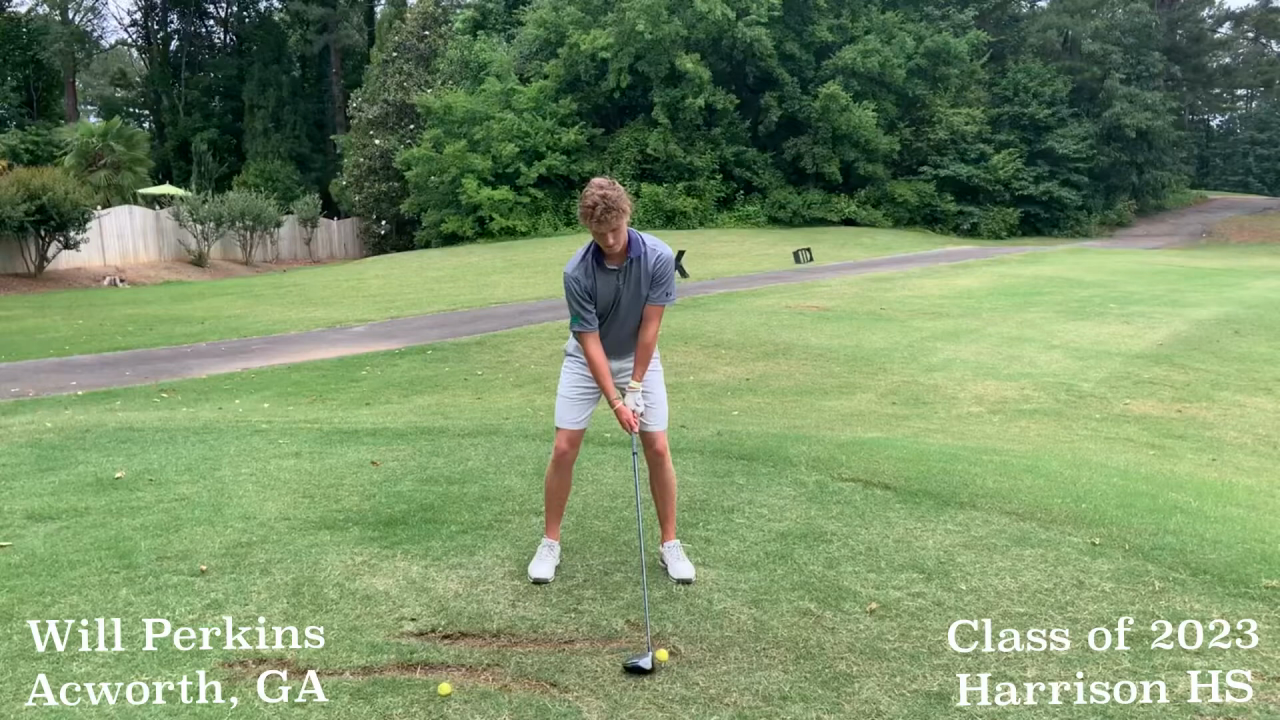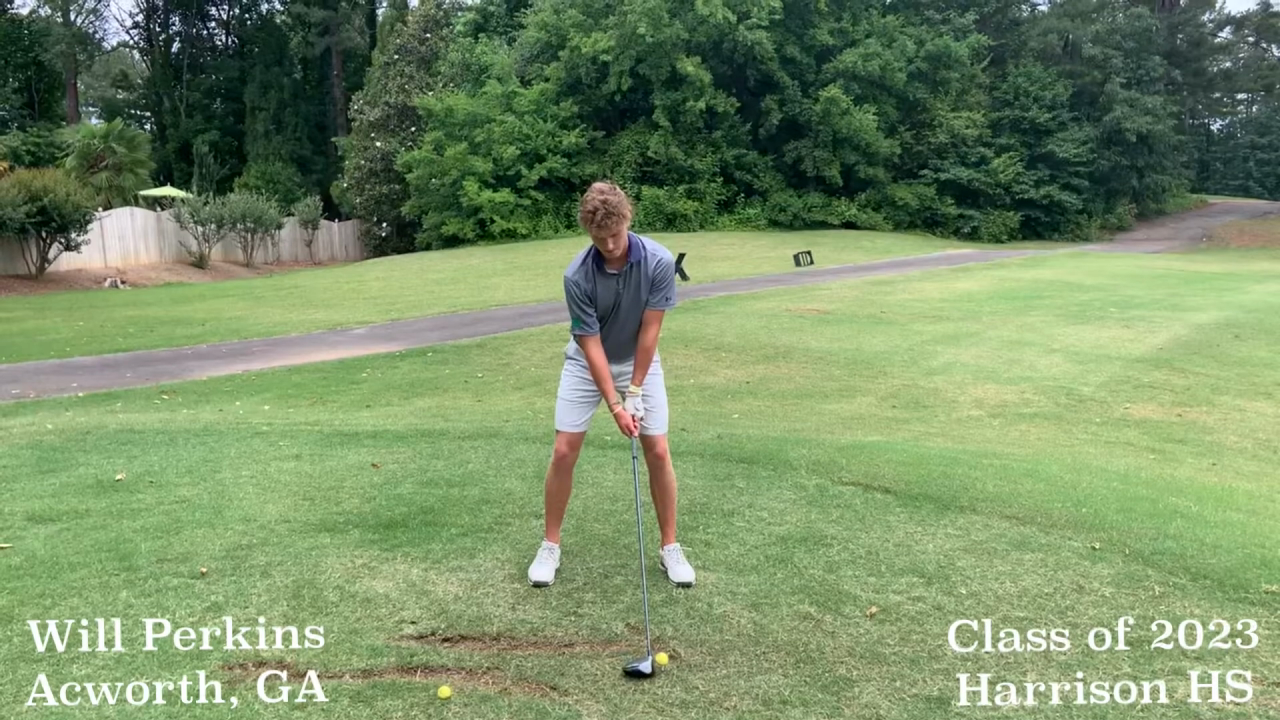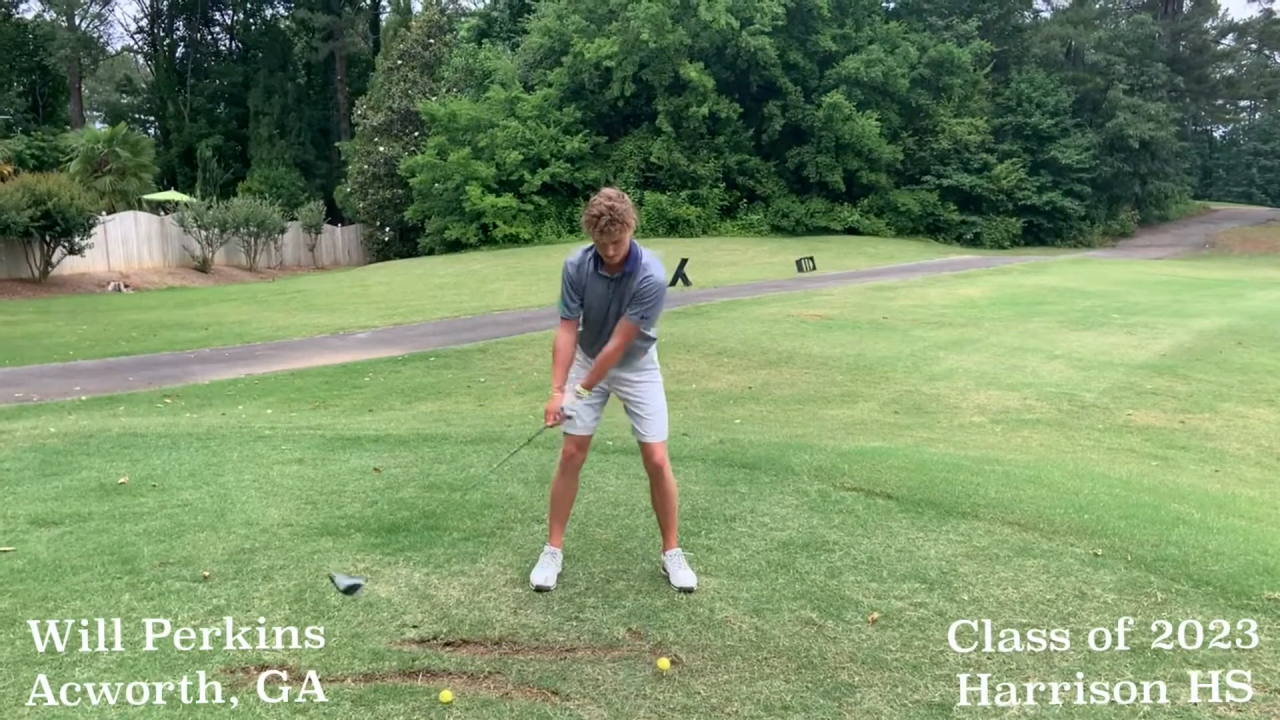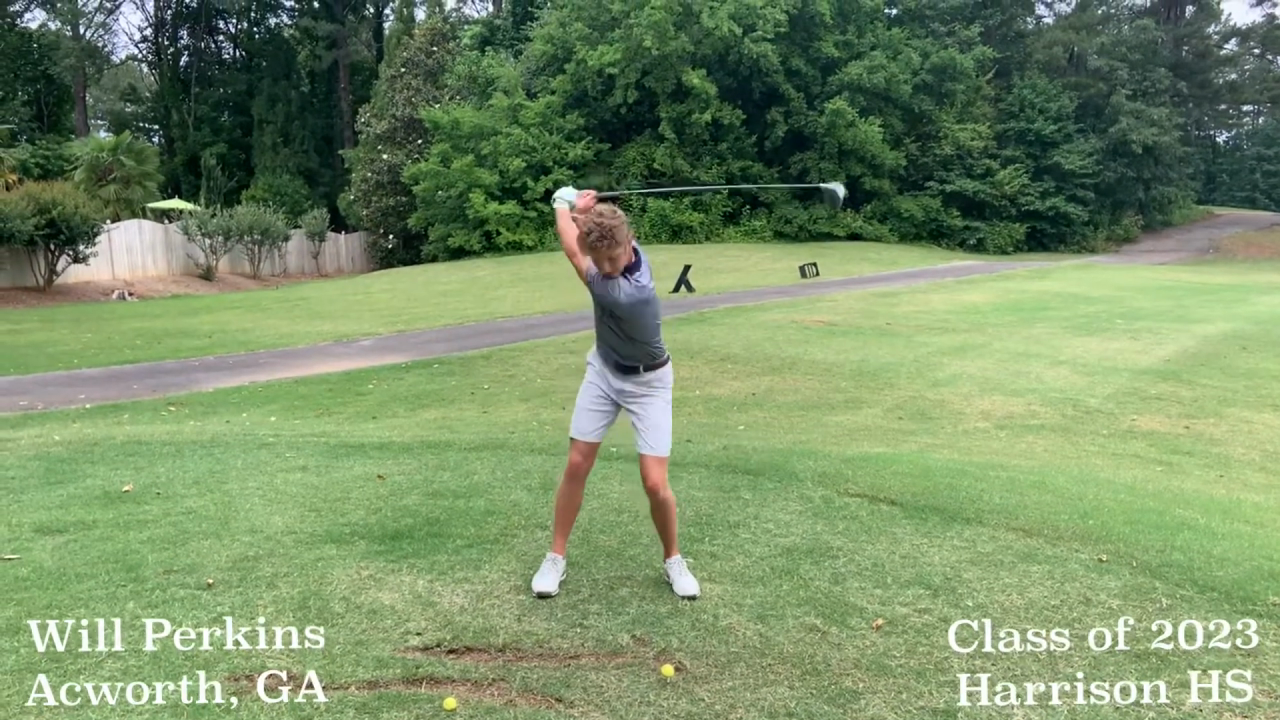
dt=0.7s
person 1, frame 1
left shoulder: (659, 257)
right shoulder: (576, 272)
left elbow: (649, 326)
right elbow: (590, 340)
left wrist: (635, 386)
right wrist: (615, 401)
left hip: (639, 358)
right hip: (586, 360)
left knee: (657, 449)
right knee: (564, 449)
left ankle: (670, 544)
right ankle: (550, 543)
person 1, frame 2
left shoulder: (659, 261)
right shoulder: (577, 275)
left elbow: (650, 330)
right elbow: (591, 343)
left wrist: (635, 391)
right wrist: (615, 405)
left hip: (640, 362)
right hip: (586, 363)
left knee: (658, 453)
right knee: (564, 452)
left ankle: (670, 547)
right ankle: (550, 546)
person 1, frame 3
left shoulder: (652, 278)
right shoulder: (576, 264)
left elbow: (619, 344)
right elbow: (566, 329)
left wrist: (581, 392)
right wrist: (557, 391)
left hip: (637, 367)
right hip: (586, 363)
left knee: (657, 461)
right knee: (571, 456)
left ankle: (671, 552)
right ankle: (552, 549)
person 1, frame 4
left shoulder: (628, 294)
right shoulder: (617, 252)
left elbow: (572, 251)
left wrist: (563, 206)
right wrist: (583, 210)
left hip: (646, 382)
right hip: (604, 370)
left knee: (654, 482)
right knee: (577, 465)
left ankle: (673, 560)
right ankle: (556, 556)
